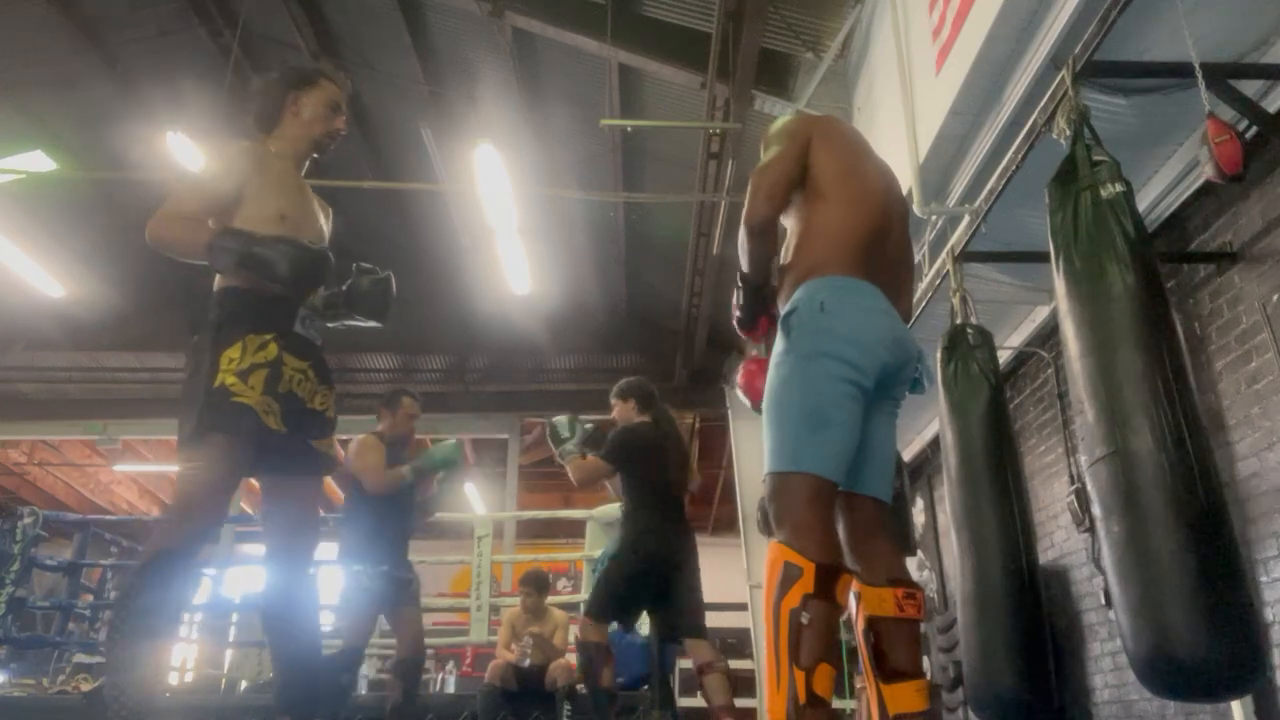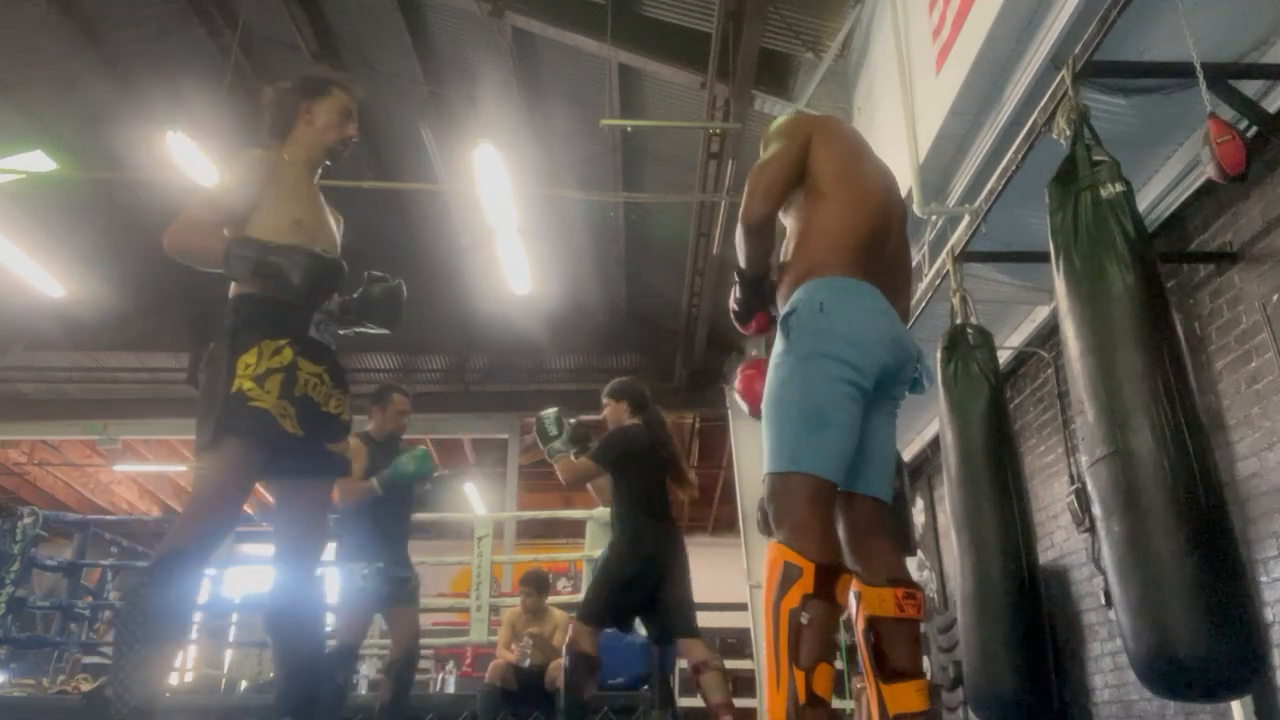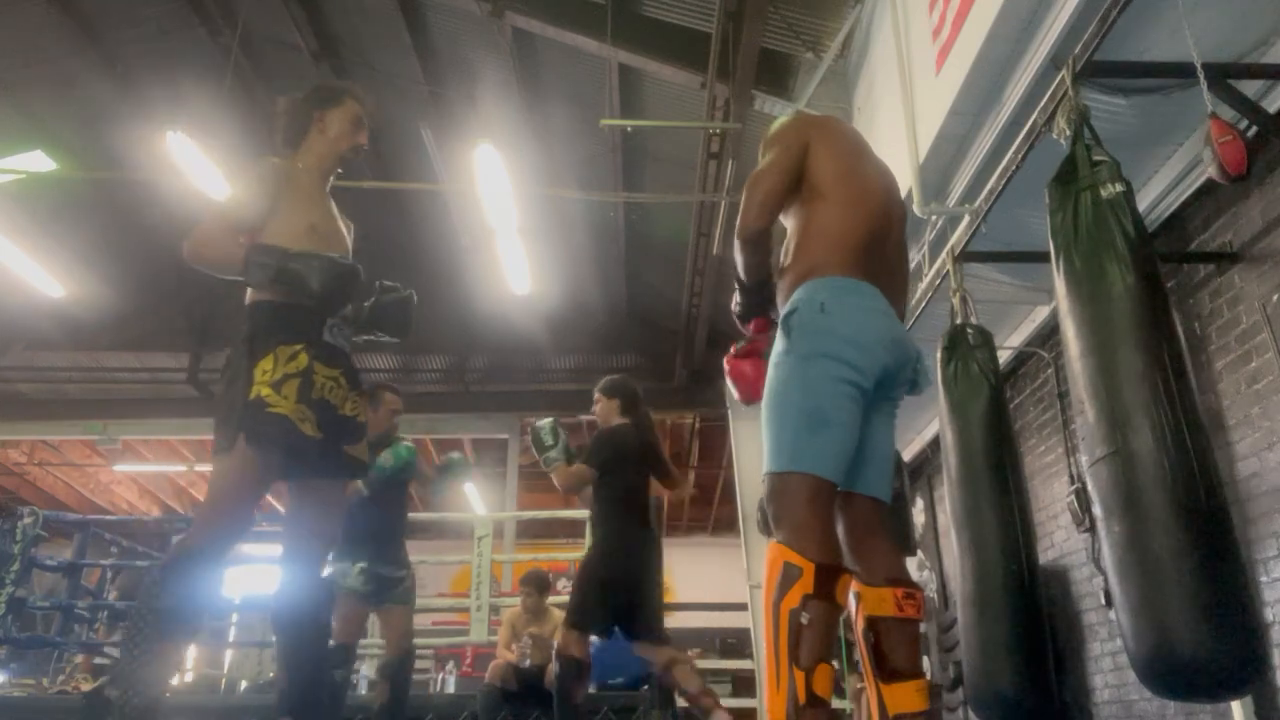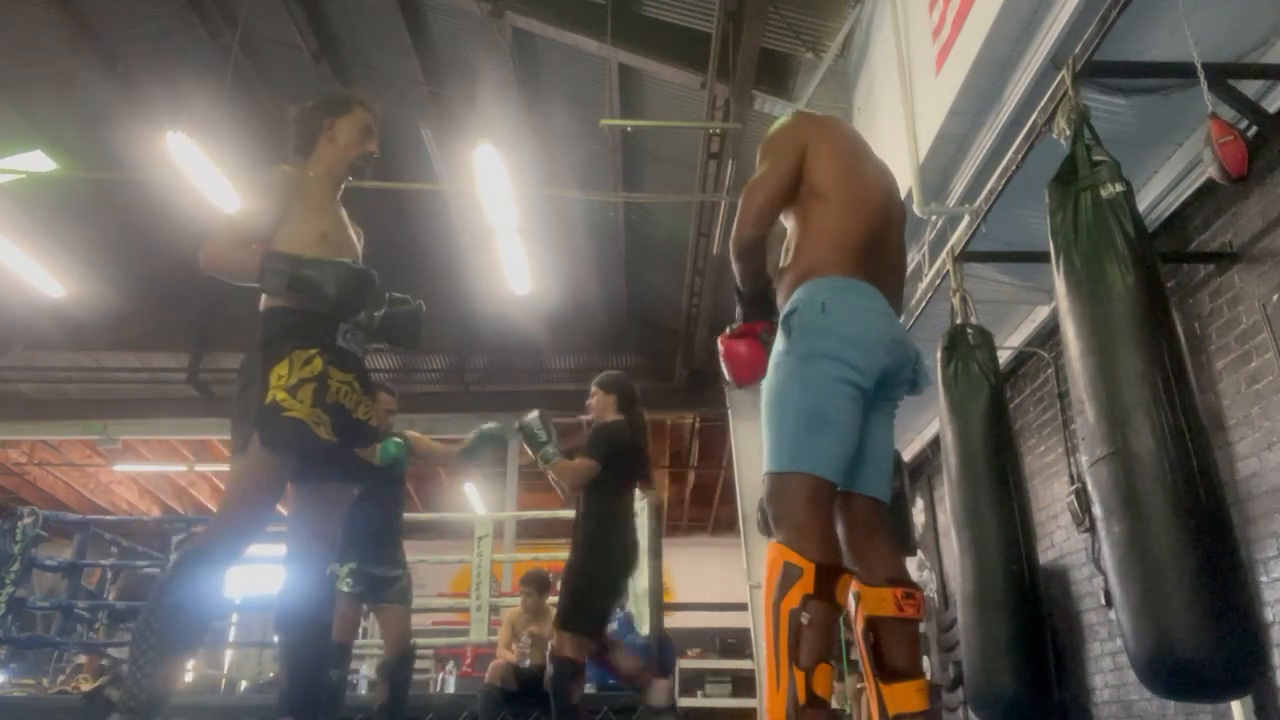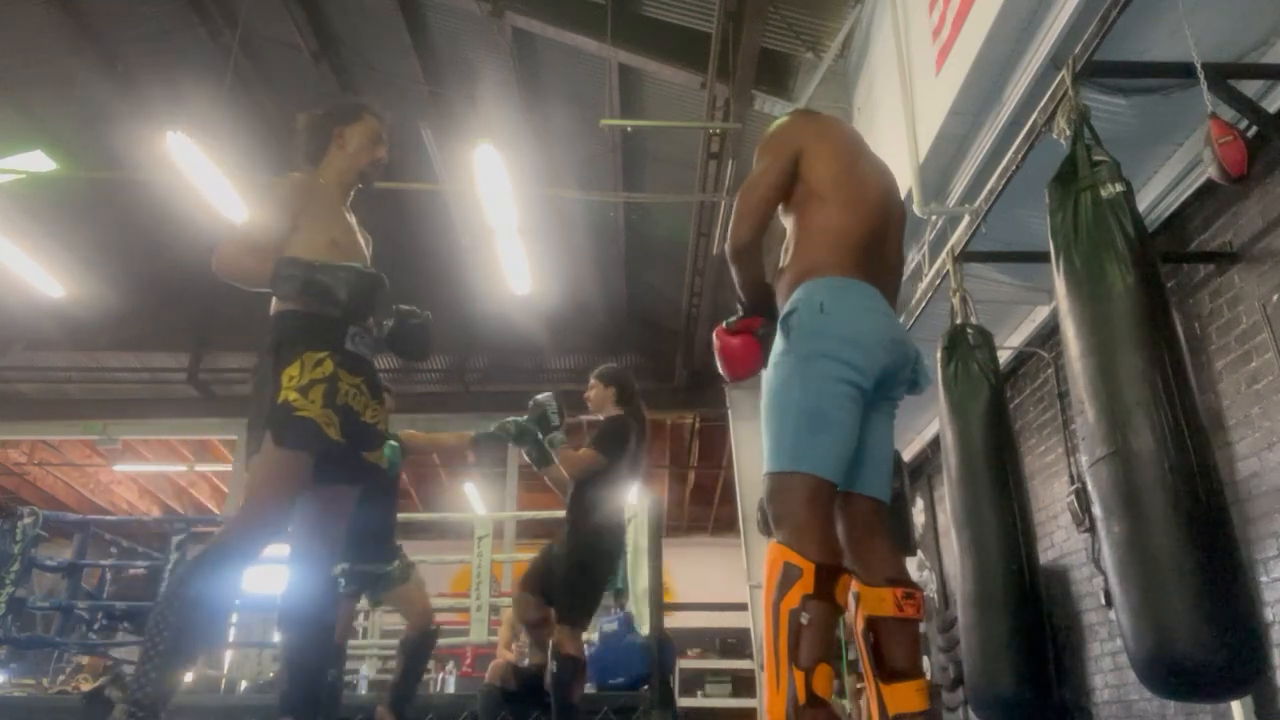
dt=0.1s
person 1, frame 1
left shoulder: (313, 204)
right shoulder: (245, 161)
right elbow: (163, 228)
left wrist: (348, 300)
right wrist: (252, 251)
left hip: (300, 360)
right hip: (245, 345)
left knee: (293, 543)
right knee: (194, 517)
person 1, frame 2
left shoulder: (326, 212)
right shoulder: (260, 169)
right elbow: (180, 238)
left wrist: (359, 308)
right wrist: (268, 261)
left hip: (315, 369)
right hip: (260, 353)
left knee: (302, 547)
right knee: (207, 519)
person 1, frame 3
left shoulder: (339, 221)
right shoulder: (276, 177)
right elbow: (200, 245)
left wrist: (372, 316)
right wrist: (289, 267)
left hip: (331, 373)
right hip: (278, 359)
left knee: (312, 547)
right knee: (226, 517)
person 1, frame 4
left shoulder: (346, 223)
right shoulder: (290, 185)
right elbow: (216, 254)
left wrist: (383, 324)
right wrist: (303, 274)
left hip: (342, 377)
right hip: (293, 362)
left knee: (317, 551)
right knee: (240, 519)
person 1, frame 5
left shoulder: (357, 233)
right shoulder: (301, 192)
right elbow: (228, 258)
left wrist: (389, 331)
right wrist: (315, 279)
left hip: (351, 379)
right hip: (303, 363)
left knee: (320, 552)
right knee: (262, 515)
person 2, frame 1
left shoulder: (802, 129)
right shoulder: (882, 177)
left elbow: (758, 216)
left wrist: (754, 292)
left hip: (830, 316)
right hip: (885, 333)
left knee: (796, 508)
right knee: (865, 530)
person 2, frame 2
left shoulder: (801, 128)
right shoulder: (881, 179)
left elbow: (756, 213)
left wrist: (752, 287)
left hip: (829, 316)
right hip: (883, 332)
left knee: (797, 507)
right knee: (866, 530)
person 2, frame 3
left shoulder: (803, 129)
right shoulder: (880, 180)
left elbow: (752, 222)
left wrist: (753, 295)
left hip: (830, 317)
right hip: (883, 333)
left knee: (796, 508)
right knee: (864, 528)
person 2, frame 4
left shoulder: (802, 129)
right shoulder: (880, 179)
left elbow: (748, 230)
left wrist: (755, 303)
right wrist: (776, 338)
left hip: (829, 318)
right hip: (882, 332)
left knee: (797, 507)
right knee: (864, 528)
person 2, frame 5
left shoulder: (799, 131)
right shoulder: (882, 179)
left elbow: (742, 237)
left wrist: (758, 311)
right wrist: (778, 325)
left hip: (829, 317)
right hip: (882, 331)
left knee: (796, 507)
right knee: (864, 528)
person 3, frame 1
left shoulder: (630, 435)
right shoulder: (667, 437)
left elbow: (583, 476)
left wrist: (566, 445)
left hip: (644, 545)
right hip: (679, 545)
left knee: (593, 623)
right knee: (694, 638)
person 3, frame 2
left shoulder: (621, 438)
right shoulder: (658, 440)
left elbow: (571, 477)
left wrist: (554, 443)
left hip: (635, 548)
right hip: (667, 548)
left knee: (585, 629)
right knee: (687, 638)
person 3, frame 3
left shoulder: (609, 439)
right shoulder: (643, 439)
left elbow: (568, 484)
left wrist: (548, 450)
left hip: (616, 550)
right hip: (642, 549)
left knee: (574, 634)
right knee: (652, 643)
person 3, frame 4
left shoulder: (606, 434)
right shoulder: (628, 436)
left elbow: (572, 478)
left wrist: (542, 445)
left hip: (599, 545)
right hip: (617, 546)
left knee: (567, 635)
right knee: (587, 635)
person 3, frame 5
left shoulder: (614, 426)
right shoulder: (622, 431)
left elbow: (575, 468)
right elbow: (574, 482)
right wrist: (537, 454)
left hip: (592, 538)
right hip: (586, 533)
left knee: (565, 630)
right knee: (525, 596)
person 4, frame 1
left shoulder: (408, 452)
right shoulder: (367, 445)
left elbow: (415, 513)
right elbow: (375, 484)
left wrist: (433, 486)
right wrist: (423, 466)
left hip: (397, 561)
right hip: (365, 560)
left knee: (412, 647)
right knee: (354, 646)
person 4, frame 2
left shoulder: (401, 451)
right shoulder: (356, 447)
left elbow: (406, 506)
right elbow: (347, 497)
left wrist: (420, 479)
right wrist: (390, 478)
left hip: (396, 559)
right hip: (362, 560)
left knee: (407, 648)
right knee: (349, 645)
person 4, frame 3
left shoulder: (399, 448)
right wrist: (377, 475)
left hip: (392, 559)
right hip: (357, 560)
left knee: (402, 648)
right knee: (345, 645)
person 4, frame 4
left shoulder: (403, 443)
left elbow: (455, 454)
left wrist: (480, 438)
left hip: (387, 559)
right hip: (347, 560)
left knee: (400, 646)
right knee: (337, 646)
person 4, frame 5
left shoulder: (398, 442)
left elbow: (455, 442)
left hip: (384, 555)
right hip: (341, 557)
left knee: (423, 626)
right knee: (332, 645)
